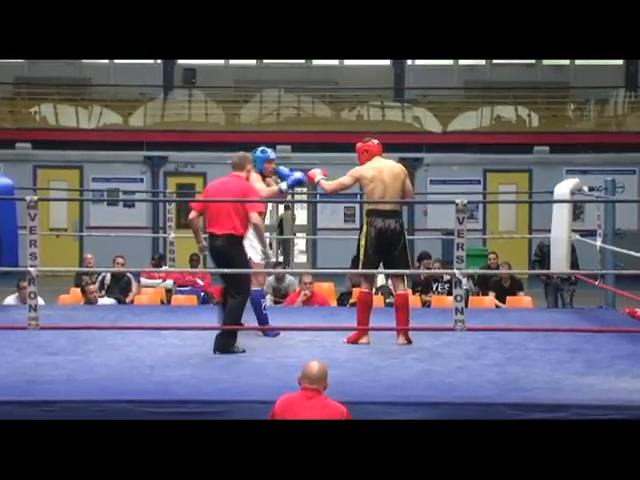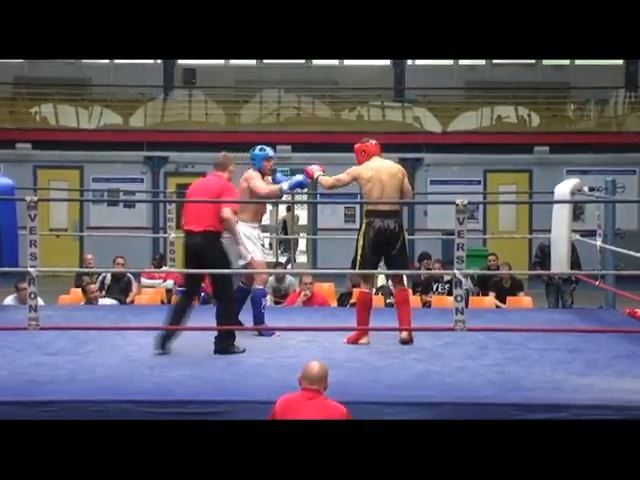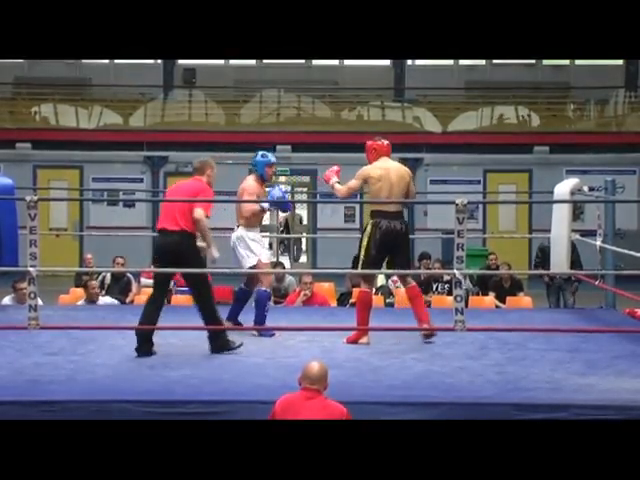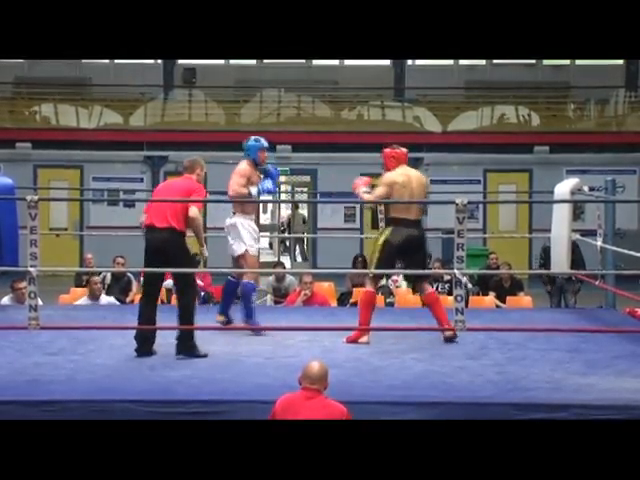
dt=0.2s
person 1, frame 1
left shoulder: (361, 171)
right shoulder: (400, 169)
left elbow: (330, 188)
right elbow: (409, 196)
left wrist: (317, 177)
left hip: (374, 223)
right hip: (396, 223)
left knee: (367, 280)
right knee: (399, 280)
left ankle: (362, 333)
right ankle: (403, 333)
person 1, frame 2
left shoulder: (359, 171)
right shoulder: (398, 169)
left elbow: (328, 183)
right elbow: (408, 197)
left wrist: (315, 173)
left hip: (373, 224)
right hip: (395, 224)
left knee: (366, 280)
right knee: (398, 279)
left ankle: (362, 333)
right ankle: (405, 330)
person 1, frame 3
left shoulder: (368, 171)
right shoulder: (405, 171)
left elbow: (343, 193)
right elbow: (411, 198)
left wrist: (332, 179)
left hip: (378, 224)
right hip: (399, 224)
left knee: (366, 279)
right knee: (406, 277)
left ankle: (362, 332)
right ankle: (425, 324)
person 1, frame 4
left shoulder: (390, 177)
right shoulder: (422, 178)
left elbow: (372, 201)
left wrist: (361, 190)
left hip: (395, 231)
right hip: (416, 232)
left knee: (372, 280)
right knee: (422, 283)
left ankle: (362, 332)
right ankle: (447, 328)
person 2, frame 1
left shoulder: (212, 186)
right shoulder: (248, 188)
left elbow: (193, 217)
right elbow: (255, 220)
left wrist: (200, 242)
right wrist: (264, 246)
left hip: (214, 242)
right hip: (232, 243)
left knee: (231, 288)
right knee: (240, 291)
left ankle: (230, 331)
right ankle: (225, 342)
person 2, frame 2
left shoulder: (194, 186)
right shoulder: (226, 186)
left elbow: (183, 218)
right elbow: (226, 216)
right wrist: (239, 242)
left hip: (190, 240)
right hip: (210, 240)
left knee: (189, 292)
right knee: (225, 291)
left ankle: (165, 338)
right ankle: (225, 343)
person 2, frame 3
left shoulder: (174, 187)
right shoulder: (204, 189)
right elbow: (198, 216)
right wrist: (211, 246)
left hip: (162, 240)
right hip: (183, 240)
left knee: (158, 293)
right knee: (202, 292)
left ankle: (143, 343)
right ankle: (219, 341)
person 2, frame 4
left shoulder: (163, 185)
right shoulder: (196, 187)
left elbow: (144, 218)
right elbow: (192, 214)
right wrist: (202, 245)
left hip: (152, 237)
right hip: (172, 238)
left knee: (149, 292)
right knee: (187, 292)
left ankle: (144, 344)
right ankle: (186, 345)
person 3, frame 1
left shoulder: (267, 179)
right shoulder: (253, 177)
left elbow: (281, 194)
right elbow: (264, 194)
left wrist: (286, 181)
right wrist: (287, 182)
left hip: (255, 231)
right hip: (249, 233)
left knee: (253, 278)
right knee: (258, 279)
right ankle: (264, 326)
person 3, frame 2
left shoulder: (264, 178)
right shoulder: (251, 176)
left elbow: (274, 195)
right elbow: (264, 192)
left wrist: (281, 184)
right wrist: (290, 184)
left hip: (253, 230)
right hip: (246, 230)
left knee: (249, 277)
right knee: (261, 277)
left ankle: (233, 317)
right ankle: (259, 325)
person 3, frame 3
left shoulder: (260, 184)
right shoulder: (251, 184)
left elbow: (260, 206)
right elbow: (247, 212)
left wrist: (278, 201)
right wrist: (268, 202)
left hip: (251, 234)
right hip: (246, 235)
left knee: (252, 280)
right knee: (266, 279)
left ankle: (231, 319)
right ankle: (260, 325)
person 3, frame 4
left shoulder: (253, 170)
right shoulder: (244, 168)
right elbow: (233, 192)
left wrist: (270, 179)
right wrist: (258, 189)
left hip: (245, 222)
right hip: (241, 222)
left knee: (238, 270)
right knee: (251, 271)
left ankle: (223, 314)
right ankle: (249, 320)
